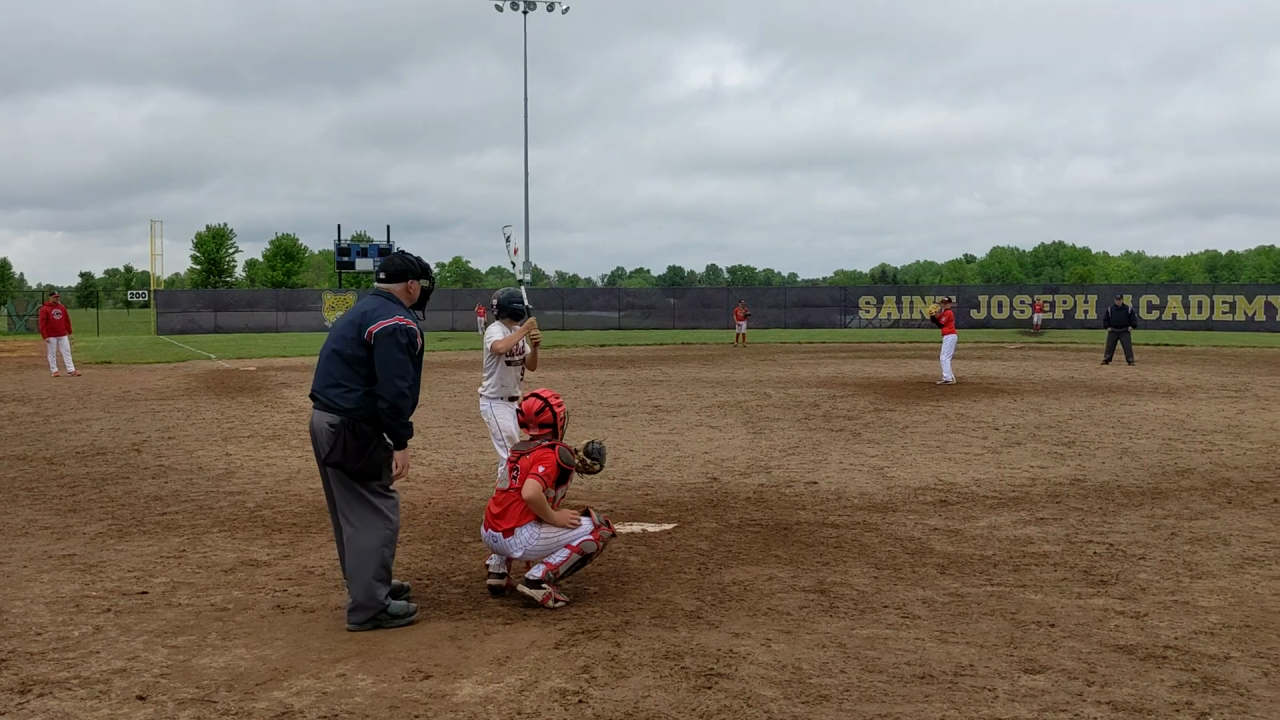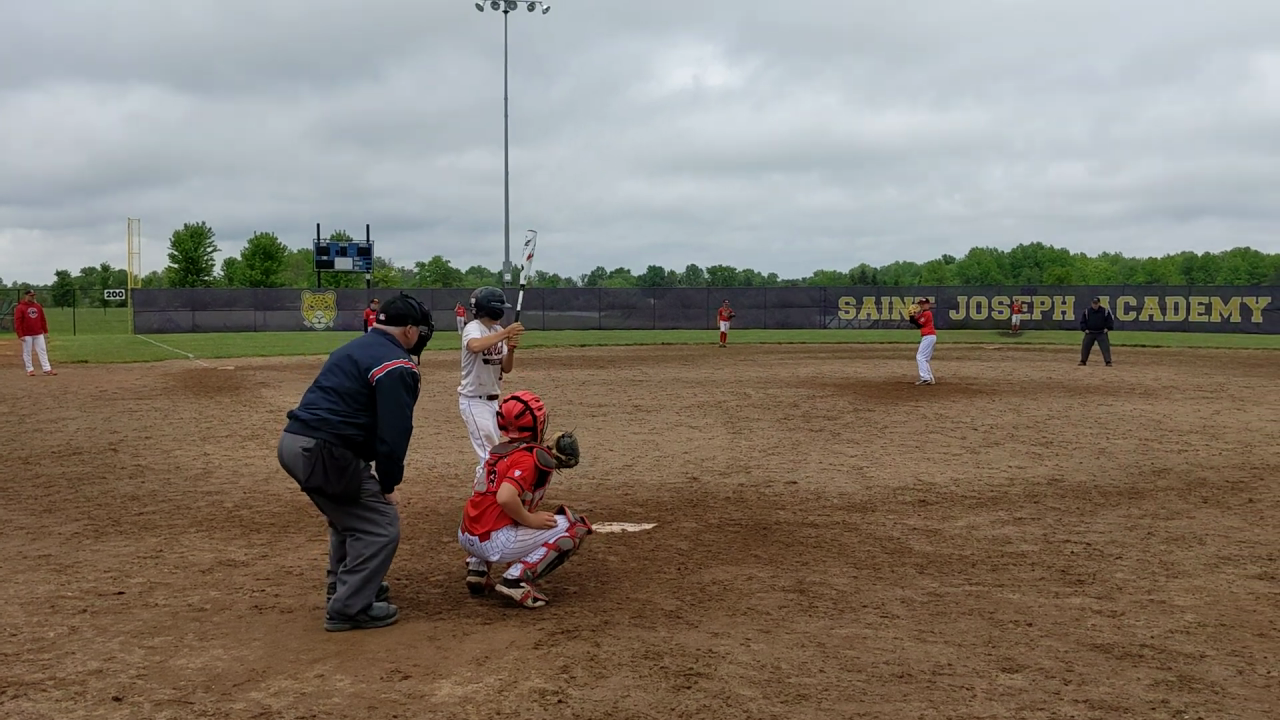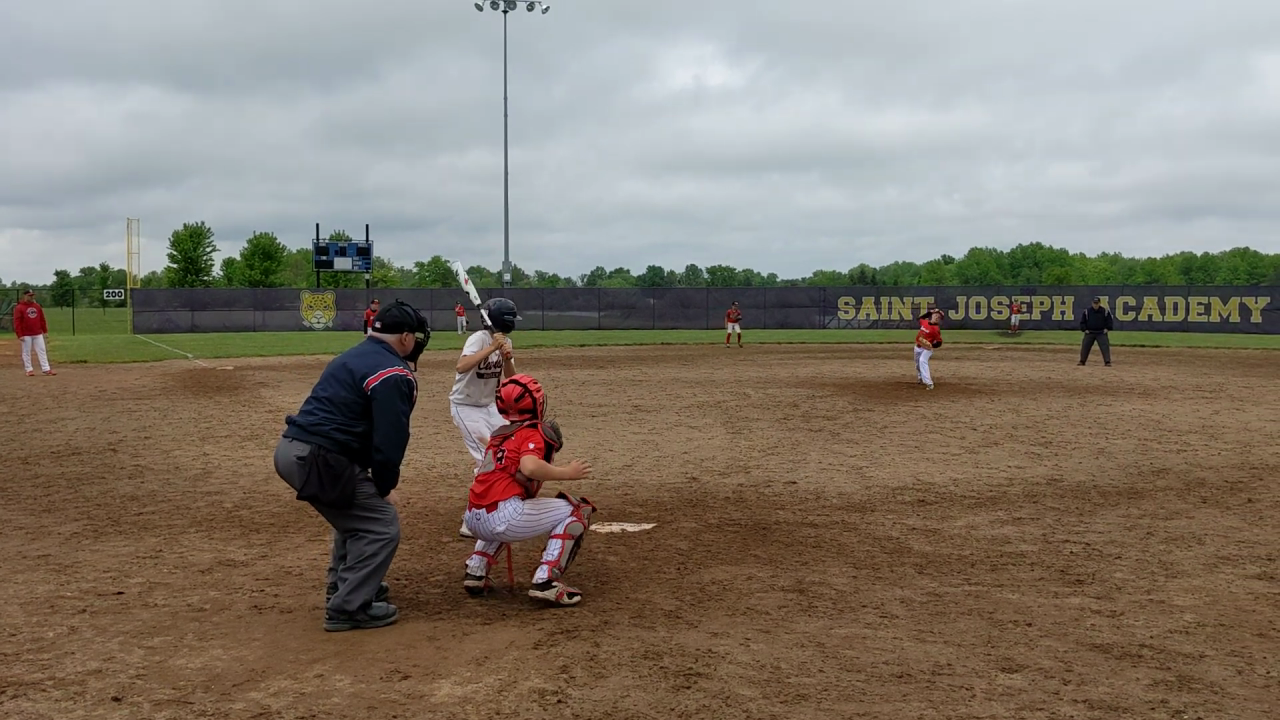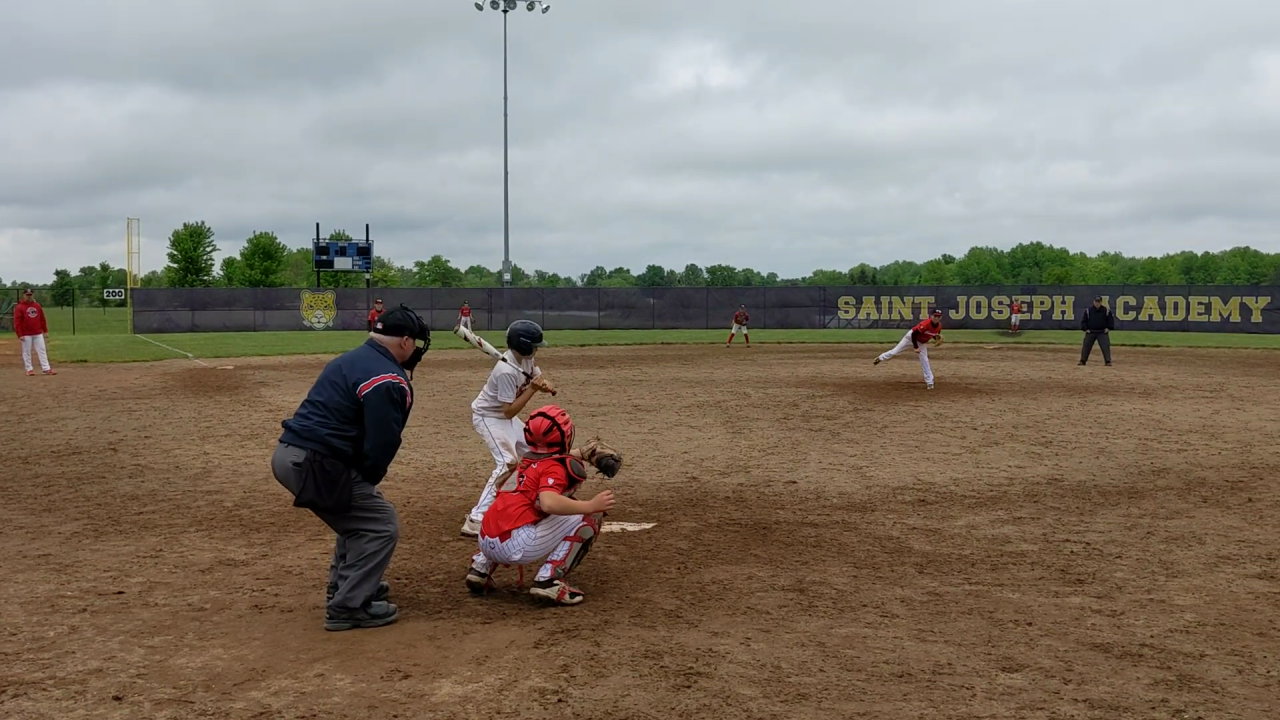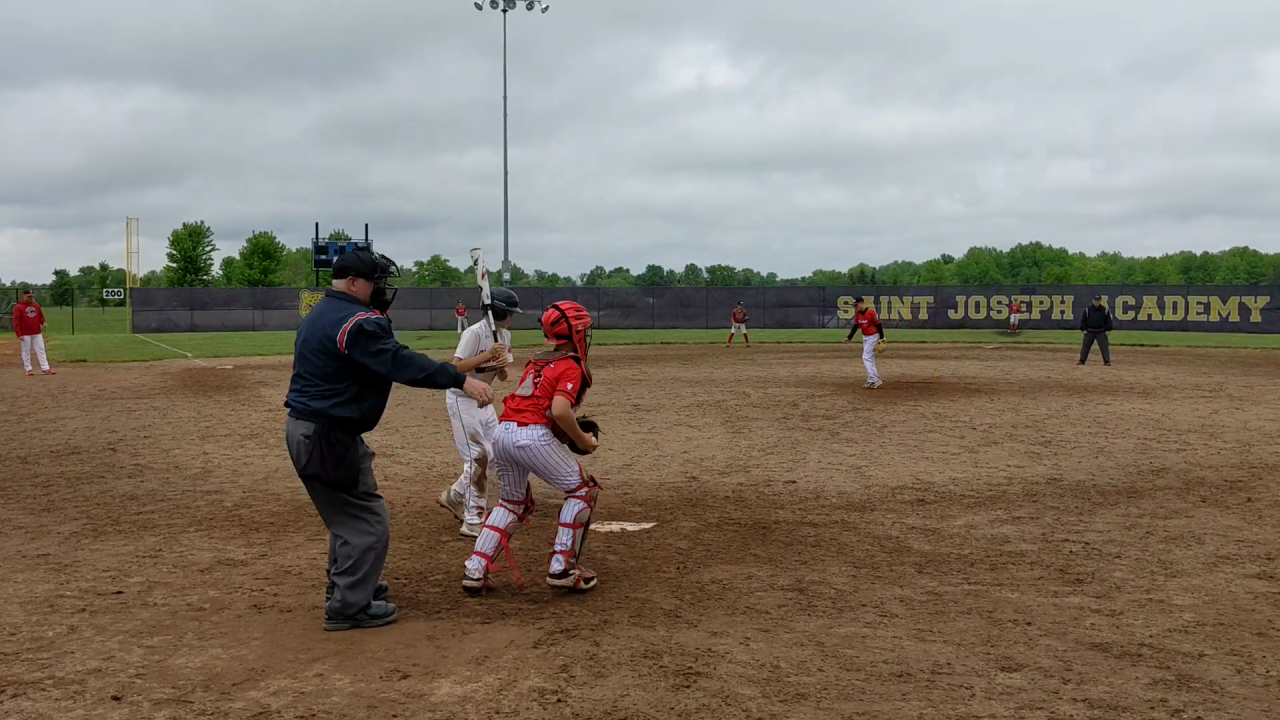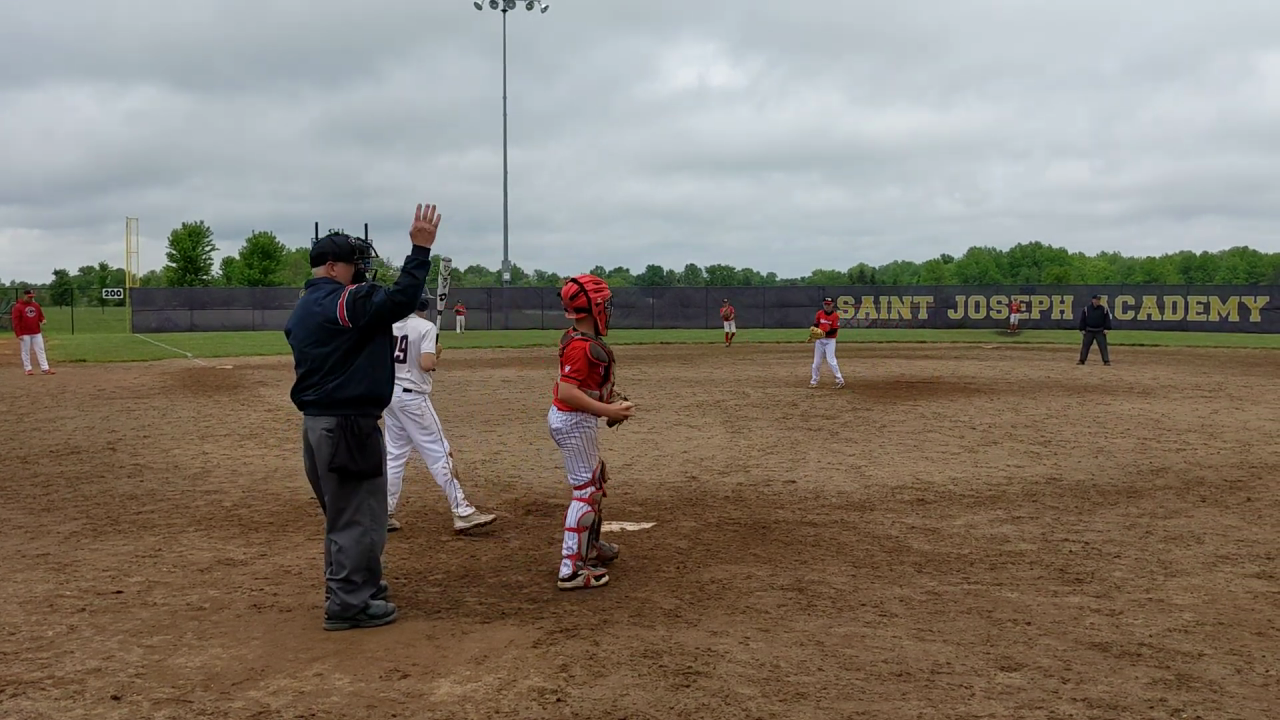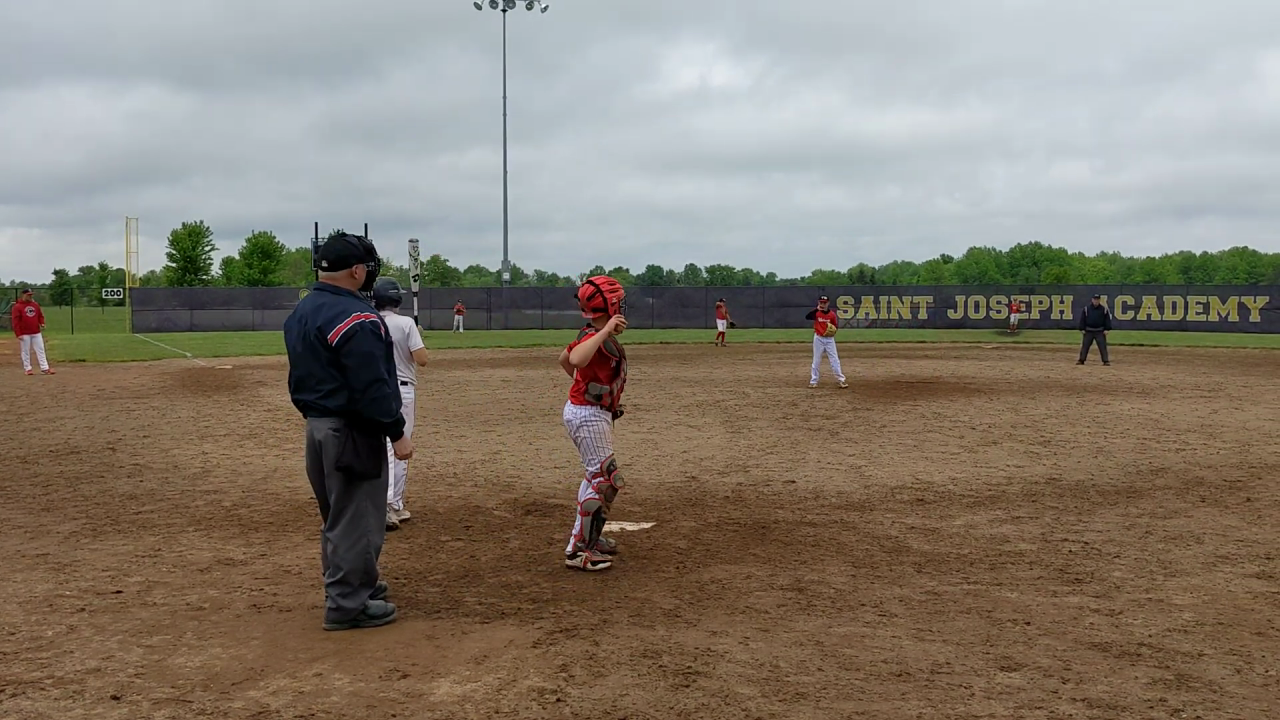
dt=0.7s
person 1, frame 1
left shoulder: (357, 312)
right shoulder: (397, 323)
right elbow: (394, 391)
right wrist: (400, 444)
left hip: (326, 420)
right hip: (351, 429)
left knee: (353, 512)
right knee: (376, 516)
left ankle: (366, 583)
right ankle: (368, 606)
person 1, frame 2
left shoulder: (353, 348)
right shoulder: (397, 366)
right elbow: (394, 431)
right wrist: (388, 484)
left hip: (295, 441)
right hip: (324, 451)
left knee: (351, 514)
right knee: (381, 525)
left ankle: (346, 586)
right ankle: (348, 608)
person 1, frame 3
left shoulder: (352, 357)
right shoulder: (395, 375)
right elbow: (390, 440)
right wrist: (385, 487)
left hip: (292, 448)
right hip: (318, 459)
left knee: (358, 514)
right knee: (382, 525)
left ankle: (344, 588)
right ankle: (348, 608)
person 1, frame 4
left shoulder: (350, 359)
right shoulder: (390, 381)
right elbow: (381, 445)
left wrist: (364, 483)
right wrist: (370, 481)
left hip: (290, 453)
right hip: (314, 464)
left knee: (360, 514)
right knee: (381, 523)
left ankle: (344, 588)
right ankle: (348, 607)
person 1, frame 5
left shoulder: (319, 315)
right shoulder: (356, 322)
right elbow: (403, 364)
right wrist: (461, 379)
left hip: (305, 428)
right hip: (328, 437)
left knee: (346, 516)
right knee: (367, 521)
left ankle: (347, 589)
right ankle: (348, 605)
person 1, frame 6
left shoulder: (303, 310)
right shoulder: (346, 302)
right elbow: (401, 299)
right wrist: (420, 248)
left hip: (318, 422)
right hip: (347, 426)
left knee: (342, 515)
right knee: (359, 517)
left ankle: (351, 588)
right ankle: (348, 603)
person 1, frame 7
left shoulder: (301, 311)
right shoulder: (355, 318)
right elbow: (372, 386)
right wrist: (397, 432)
left hip: (317, 426)
right hip: (351, 432)
left knee: (339, 516)
right knee: (357, 518)
left ankle: (354, 586)
right ankle: (348, 604)
person 2, frame 1
left shoulder: (520, 448)
right shoulder: (552, 453)
right elbow: (531, 494)
left wrist: (572, 460)
right wrist: (554, 518)
left hip: (490, 533)
right hip: (518, 539)
right knee: (600, 530)
left ankle: (498, 571)
right ankle: (540, 580)
person 2, frame 2
left shoulder: (499, 450)
right shoulder: (529, 457)
right elbow: (505, 498)
right wrist: (530, 520)
left hip: (467, 536)
right hip: (495, 543)
right knee: (575, 526)
left ankle: (478, 569)
right ankle: (519, 580)
person 2, frame 3
left shoulder: (499, 434)
right shoulder: (534, 433)
right elbow: (530, 468)
right wrist: (567, 473)
left hip: (475, 518)
right hip: (503, 517)
right knee: (577, 511)
left ankle: (477, 571)
right ankle: (547, 581)
person 2, frame 4
left shoulder: (530, 459)
right shoulder: (555, 467)
right elbow: (549, 503)
left wrist: (583, 455)
right wrist: (591, 505)
left hip: (487, 543)
right hip: (517, 545)
right knee: (589, 517)
left ankle: (481, 568)
right ankle: (550, 580)
person 2, frame 5
left shoulder: (538, 360)
right shoulder: (573, 367)
right elbow: (559, 411)
left wrist: (569, 432)
right wrist: (580, 440)
left hip: (503, 432)
right hip: (534, 436)
left knee: (512, 502)
right knee: (582, 491)
left ankle: (476, 570)
right ankle: (563, 568)
person 2, frame 6
left shoulder: (576, 338)
right shoulder: (583, 346)
right elbow: (566, 392)
left wrist: (609, 402)
right wrist: (607, 410)
left hip: (566, 418)
right hip: (575, 422)
left knee: (592, 480)
right knee: (587, 490)
left ankle: (590, 546)
right ankle: (571, 570)
person 2, frame 7
left shoulder: (594, 336)
right shoulder: (597, 339)
left elbow: (564, 360)
right elbow: (575, 360)
right wrist: (606, 332)
left hip: (588, 412)
right hip: (589, 416)
left knee: (597, 476)
right knee: (605, 481)
left ankle: (588, 537)
right ankle: (578, 550)
person 3, frame 1
left shoulder: (517, 331)
right shoulder: (495, 330)
left elbow: (532, 366)
right elbow: (500, 348)
left wrist: (534, 346)
right wrist: (523, 330)
left hip: (512, 401)
right hip: (495, 403)
left knee: (510, 453)
right knee: (511, 455)
person 3, frame 2
left shoulder: (497, 330)
right shoulder: (473, 328)
left elbow: (506, 368)
right elbow: (475, 346)
left wrist: (510, 350)
right wrist: (506, 333)
left hip: (492, 401)
right hip: (474, 402)
left knee: (492, 454)
right knee: (489, 456)
person 3, frame 3
left shoulder: (504, 341)
right shoulder: (478, 339)
left elbow: (511, 376)
right elbow: (461, 367)
left wrist: (507, 359)
right wrist: (492, 348)
left hip: (488, 406)
right hip: (465, 407)
person 3, frame 4
left shoulder: (527, 358)
right shoulder: (506, 371)
left elbow: (540, 381)
right elbow: (509, 411)
left wrist: (544, 384)
right wrist: (532, 389)
left hip: (507, 417)
right hip: (488, 417)
right knee: (509, 462)
right ankle: (476, 521)
person 3, frame 5
left shoulder: (504, 335)
right shoulder: (474, 333)
left elbow: (502, 375)
right elbow: (456, 369)
left wrist: (501, 366)
right wrist: (486, 356)
right hip: (462, 399)
left knee: (490, 452)
right knee: (477, 456)
left ankle: (455, 495)
right ankle: (473, 521)
person 3, frame 6
left shoulder: (394, 328)
right shoulder: (426, 328)
right elbow: (427, 364)
right wrist: (435, 352)
left hip: (392, 395)
right hip: (413, 397)
left knee: (395, 455)
right knee: (439, 454)
left ankle: (385, 514)
right ankle: (463, 513)
person 3, frame 7
right shoulder: (406, 323)
right elbow: (422, 359)
right wrist: (418, 338)
right hip: (401, 390)
left knee: (382, 450)
right knee: (398, 450)
left ankle: (384, 504)
right ankle: (394, 507)
